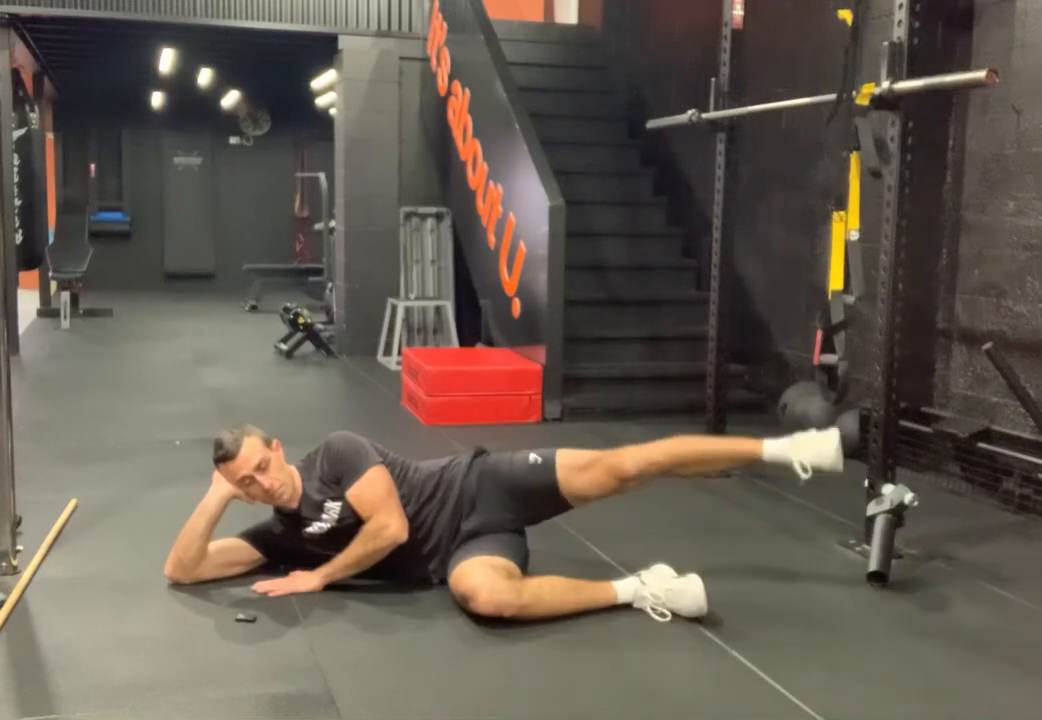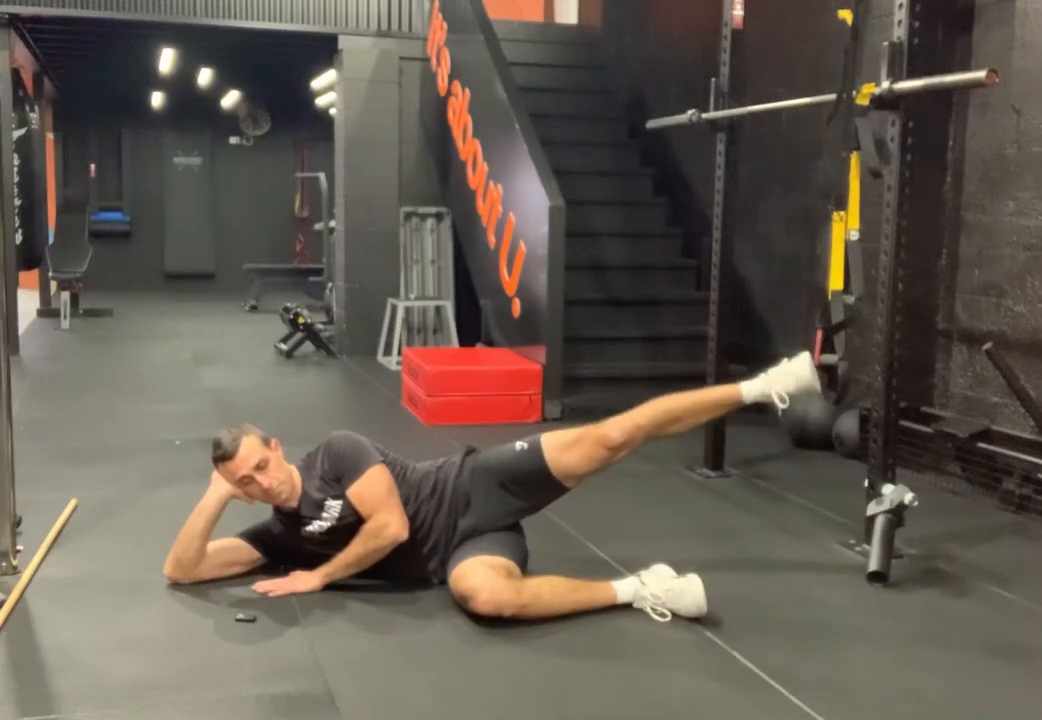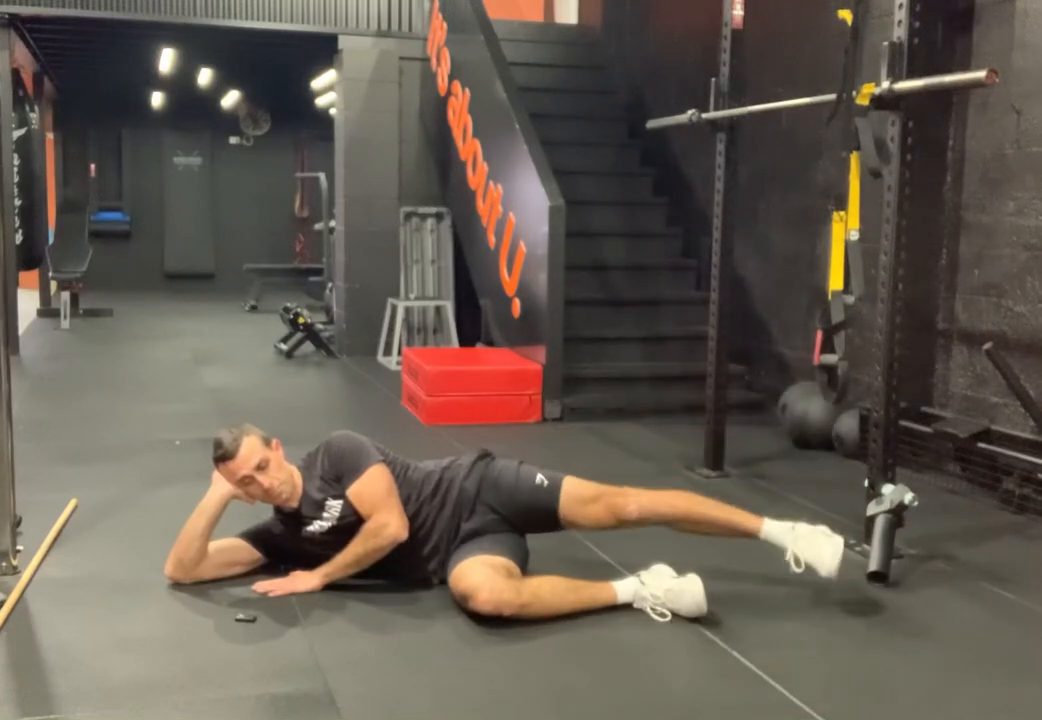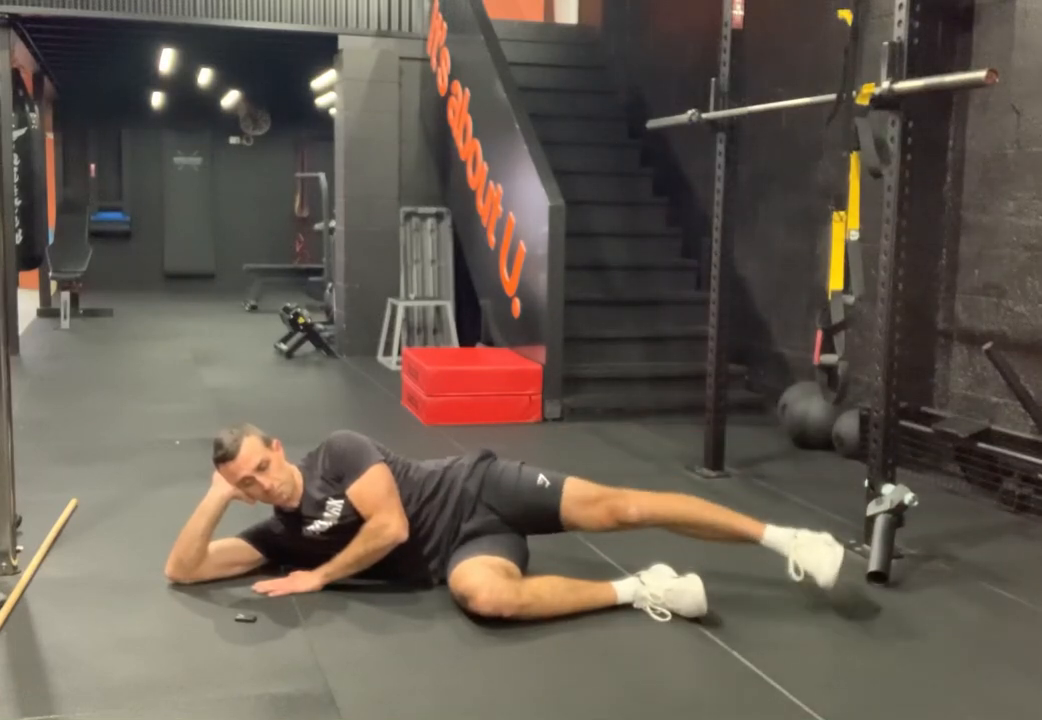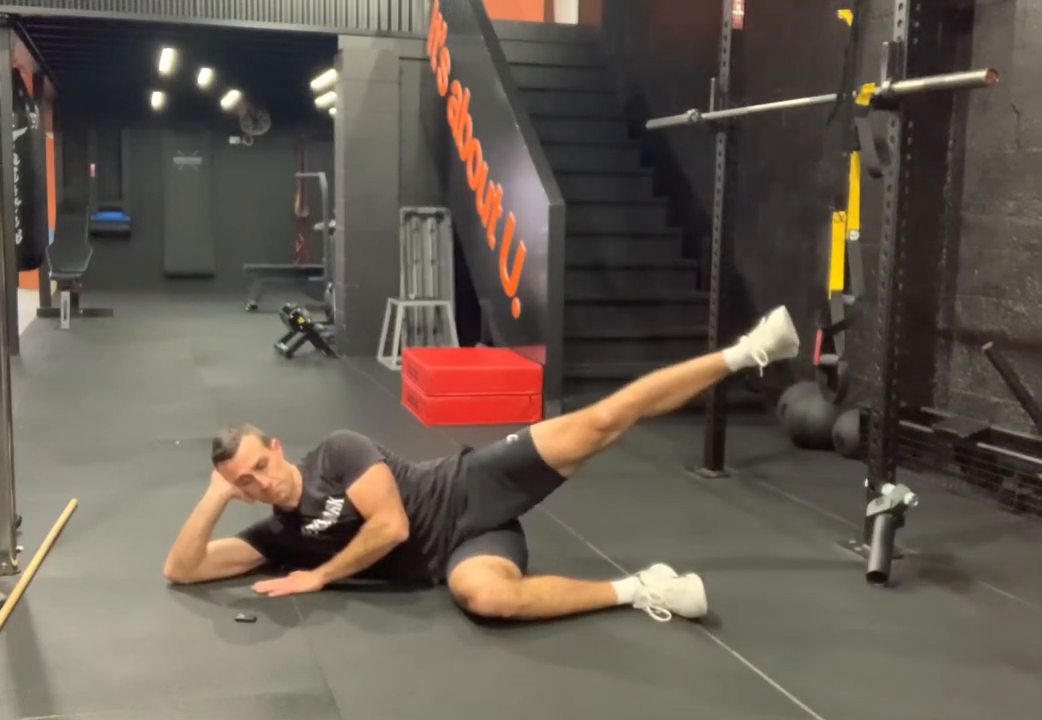
dt=1s
person 1, frame 1
left shoulder: (336, 454)
right shoulder: (277, 535)
left elbow: (391, 530)
right elbow: (181, 569)
left wrist: (320, 575)
right wrist: (214, 497)
left hip: (478, 489)
right hip: (462, 553)
left knee: (617, 467)
right knee: (485, 596)
left ankle: (782, 448)
right ankle: (633, 590)
person 1, frame 2
left shoulder: (337, 451)
right shoulder: (281, 535)
left elbow: (391, 525)
right elbow: (181, 569)
left wrist: (321, 578)
right wrist: (215, 496)
left hip: (475, 487)
right hip: (460, 550)
left knee: (610, 437)
right knee: (484, 595)
left ankle: (760, 389)
right ankle: (635, 589)
person 1, frame 3
left shoulder: (337, 452)
right shoulder: (279, 534)
left elbow: (390, 527)
right elbow: (182, 568)
left wrist: (319, 577)
right wrist: (215, 497)
left hip: (478, 491)
right hip: (457, 551)
left knee: (616, 504)
right knee: (483, 594)
left ankle: (780, 531)
right ankle: (635, 591)
person 1, frame 4
left shoulder: (338, 451)
right shoulder: (281, 533)
left elbow: (390, 527)
right elbow: (183, 570)
left wrist: (319, 578)
right wrist: (216, 496)
left hip: (478, 490)
right hip: (458, 548)
left knee: (619, 506)
right knee: (485, 595)
left ankle: (781, 538)
right ankle: (636, 591)
person 1, frame 5
left shoulder: (338, 451)
right shoulder: (281, 533)
left elbow: (390, 526)
right elbow: (182, 568)
left wrist: (320, 578)
right wrist: (216, 494)
left hip: (471, 488)
right hip: (455, 550)
left knee: (597, 424)
right knee: (484, 595)
left ankle: (743, 353)
right ankle: (635, 589)
